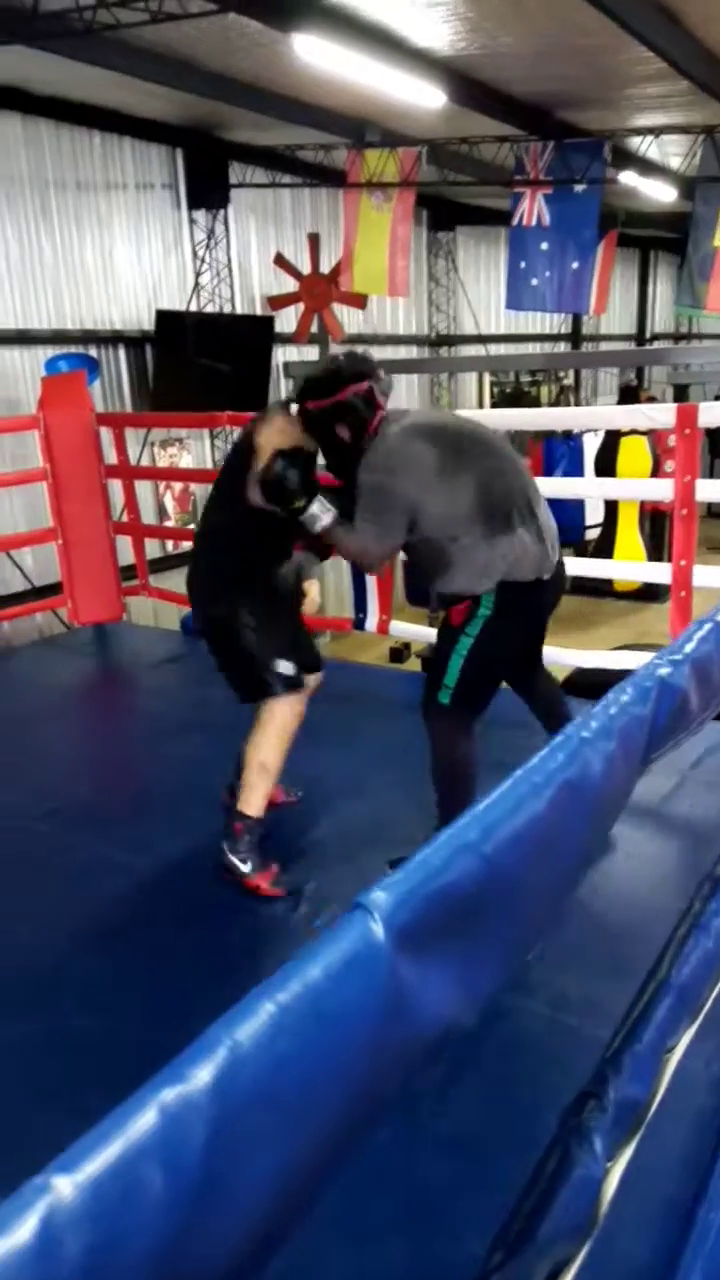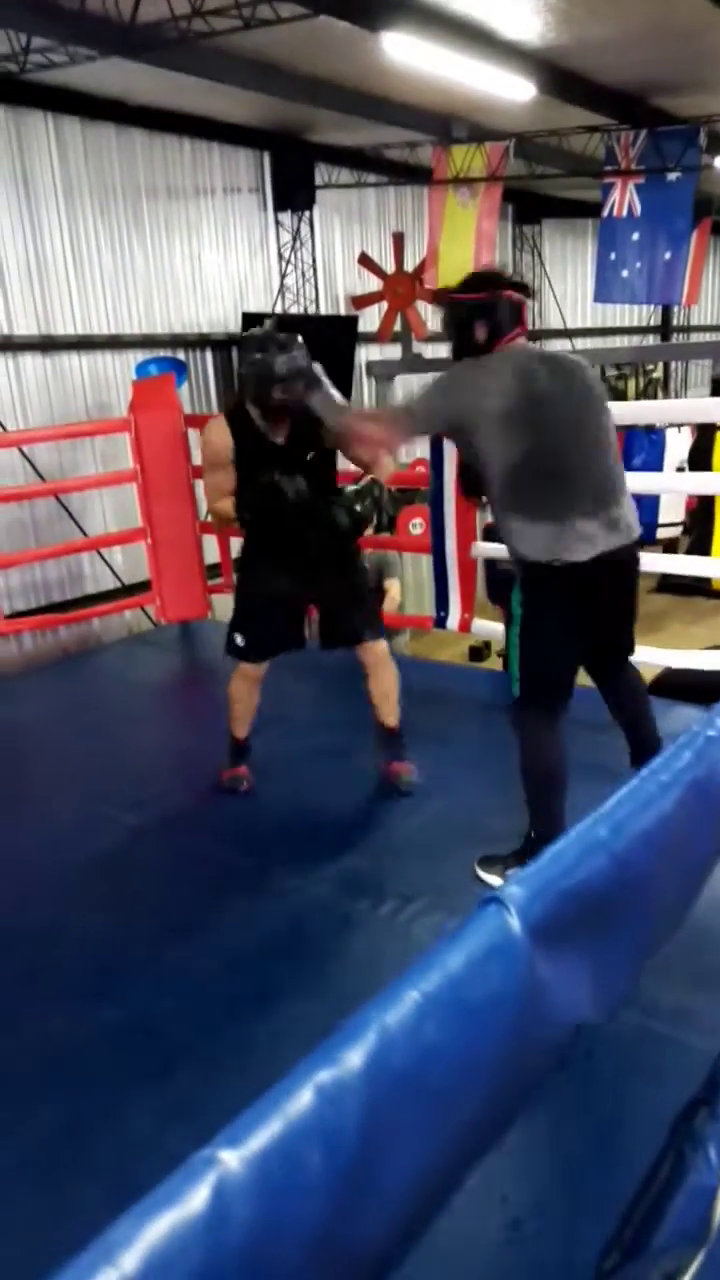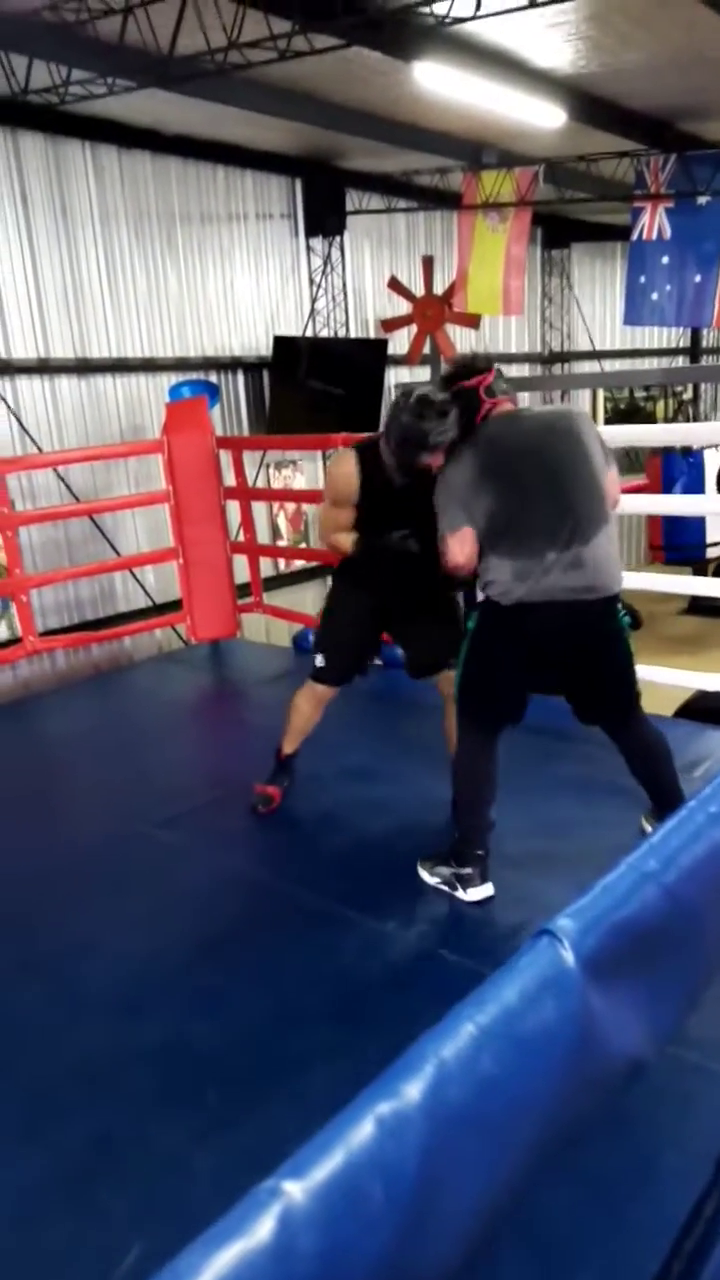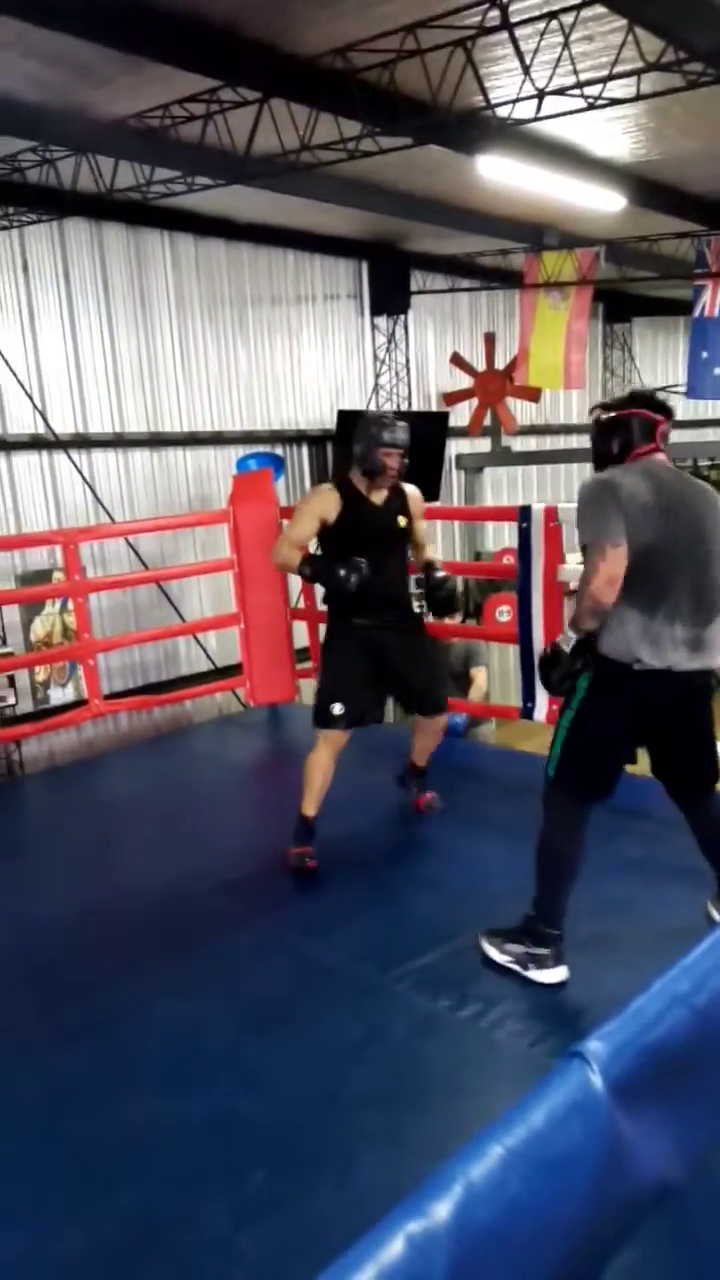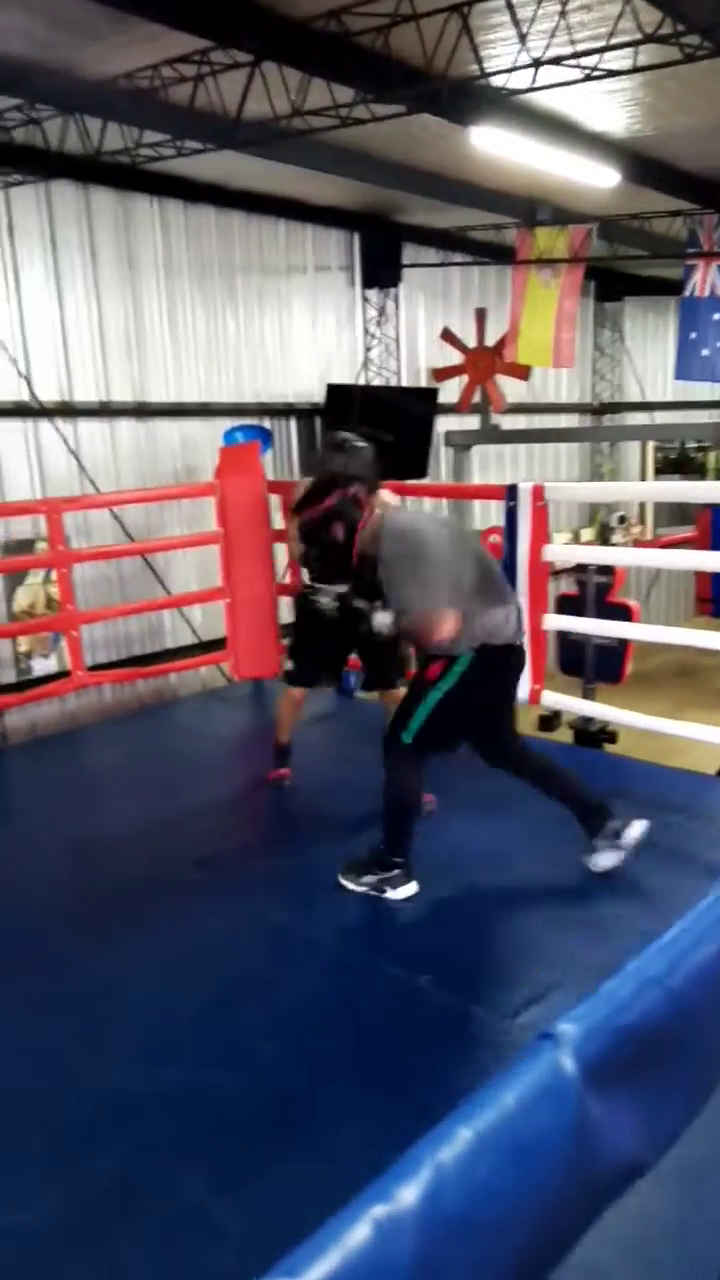
dt=1s
person 1, frame 1
left shoulder: (383, 466)
right shoulder: (423, 427)
left elbow: (371, 553)
left wrist: (309, 504)
left hip: (500, 586)
right hip: (540, 567)
left knee: (447, 711)
right knee: (523, 669)
person 1, frame 2
left shoulder: (471, 385)
right shoulder: (576, 371)
left elbow: (377, 436)
left wrist: (337, 423)
left hip: (554, 571)
right hip: (619, 549)
left knee: (538, 708)
right knee: (615, 669)
left ankle: (543, 852)
person 1, frame 3
left shoulder: (460, 465)
right shoulder: (574, 422)
left elbow: (459, 557)
right elbow: (611, 497)
left hip: (514, 612)
right hip: (595, 601)
left knee: (478, 730)
right knee: (625, 719)
left ankle: (468, 864)
right ankle: (677, 821)
person 1, frame 4
left shoulder: (609, 486)
left elbow: (607, 572)
left wrist: (574, 641)
left hip: (620, 670)
left knee: (566, 797)
left ankle: (543, 940)
person 1, frame 5
left shoulder: (399, 548)
right shoulder: (395, 521)
left elbow: (440, 629)
left wrist: (389, 624)
left hip: (478, 650)
right hip: (497, 643)
left knee: (404, 747)
right knee: (499, 746)
left ankle: (391, 868)
right ankle: (608, 825)
person 2, frame 1
left shoulder: (297, 433)
right shoulder: (290, 426)
right elbow: (268, 496)
left hip: (258, 573)
right hip: (228, 579)
left knee: (306, 673)
right knee: (287, 696)
left ankle: (248, 780)
right ankle: (243, 839)
person 2, frame 2
right shoulder: (222, 432)
right elbow: (218, 508)
left wrist: (361, 502)
right wrist: (262, 504)
left hip: (332, 548)
right hip: (268, 557)
left knee: (375, 649)
right knee: (248, 666)
left ankle: (393, 749)
right ankle: (238, 756)
person 2, frame 3
left shoulder: (451, 461)
right shoulder: (351, 467)
right elbow: (332, 534)
right wrist: (382, 548)
left hip: (423, 582)
right hip: (359, 584)
left knee: (457, 681)
right knee: (322, 687)
right ankle: (281, 770)
person 2, frame 4
left shoulder: (409, 497)
right shoulder: (328, 499)
left elbow: (423, 547)
right elbow: (284, 553)
left wrist: (437, 576)
right wrist: (324, 572)
left hip: (402, 625)
right hip: (350, 632)
left knee: (434, 713)
right knee: (332, 736)
left ankle: (414, 778)
right ankle: (303, 832)
person 2, frame 5
left shoulder: (383, 503)
right shoulder: (308, 494)
right elbow: (299, 549)
right wrist: (317, 586)
left hip: (372, 603)
right hip: (323, 599)
left knee: (395, 692)
right knee: (296, 688)
right ankle: (281, 756)
